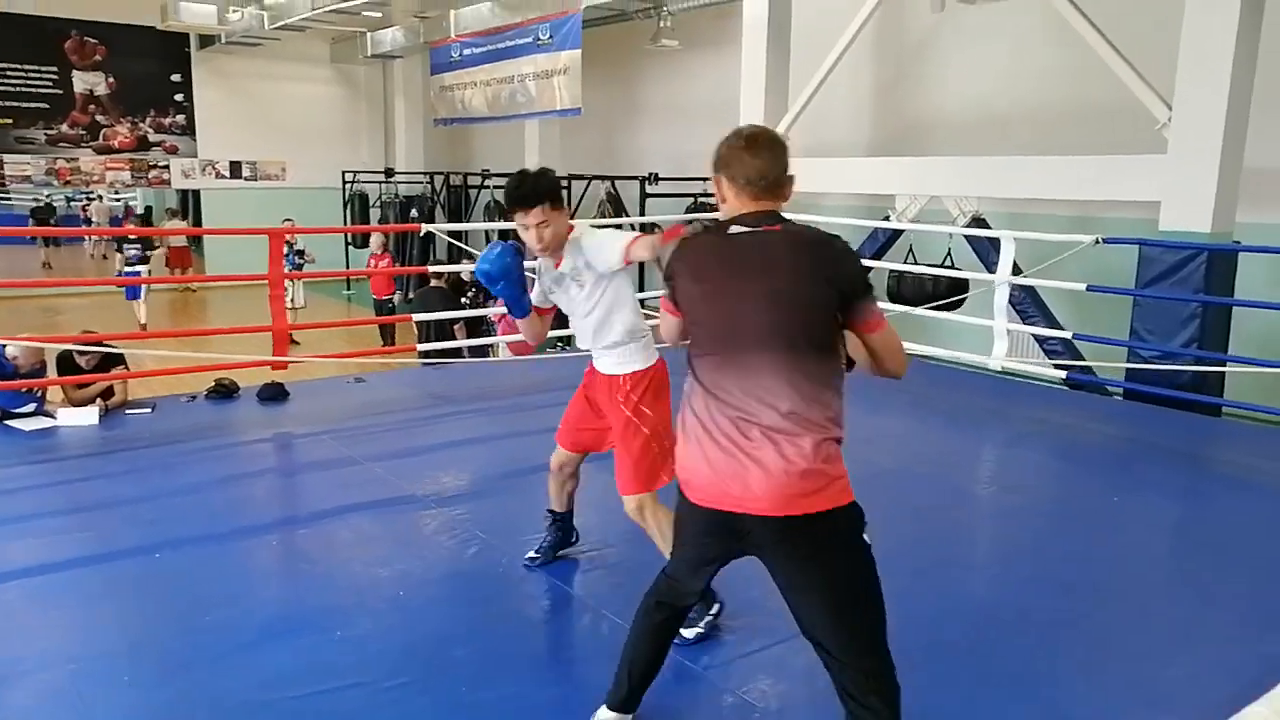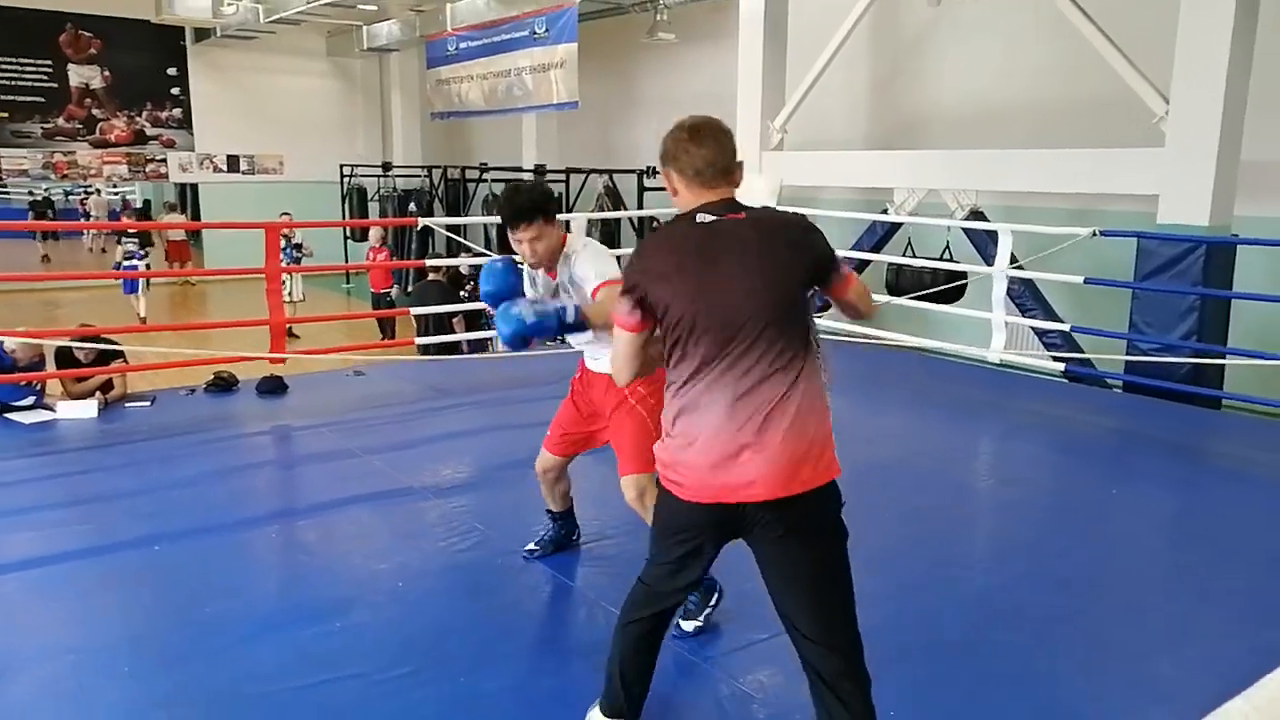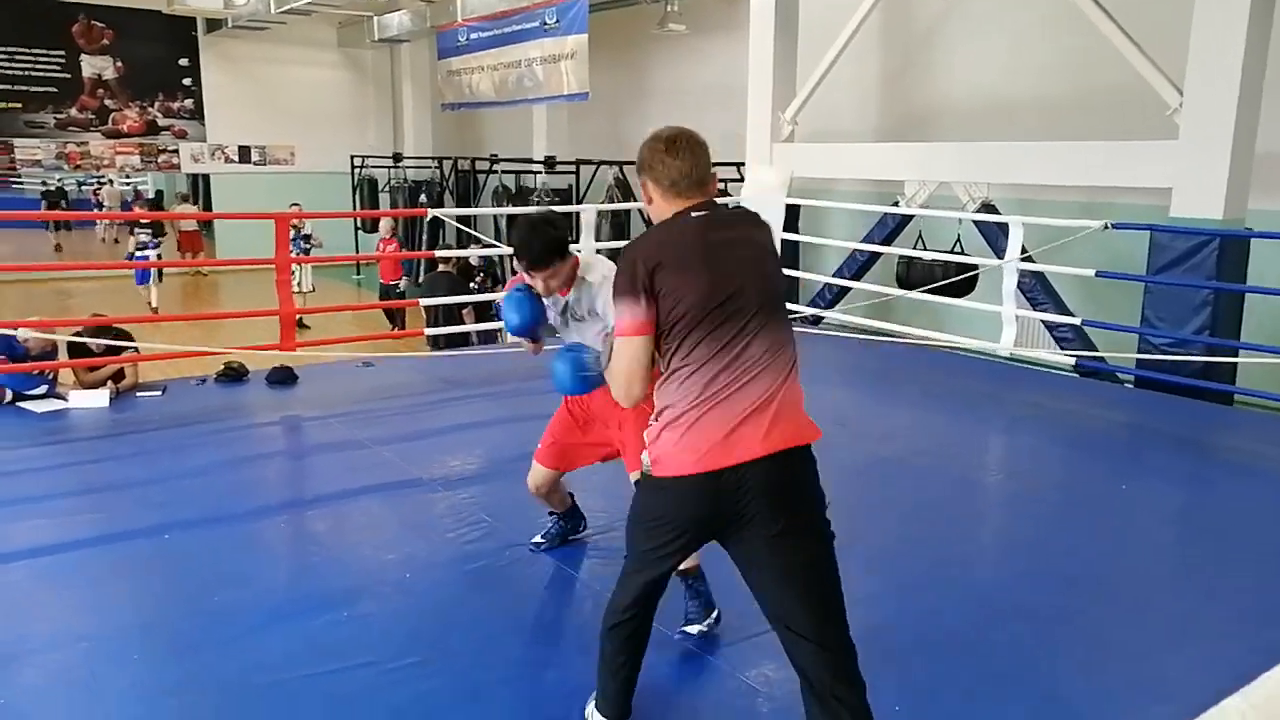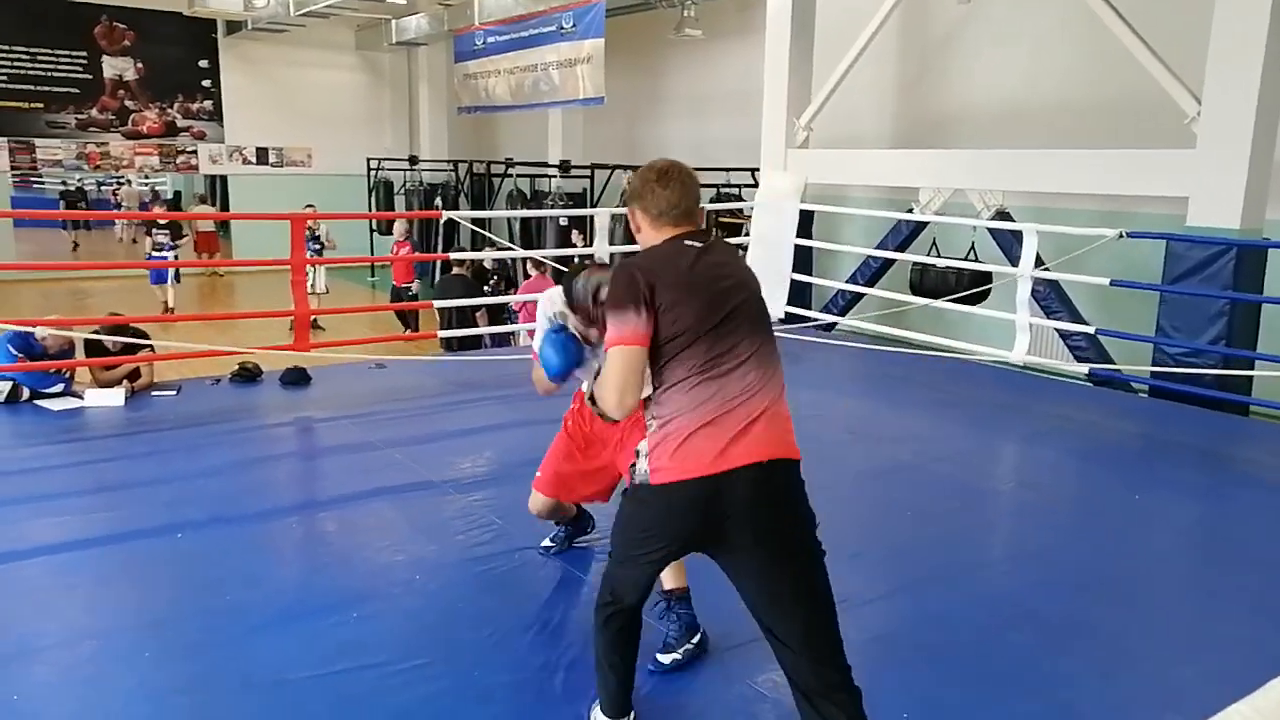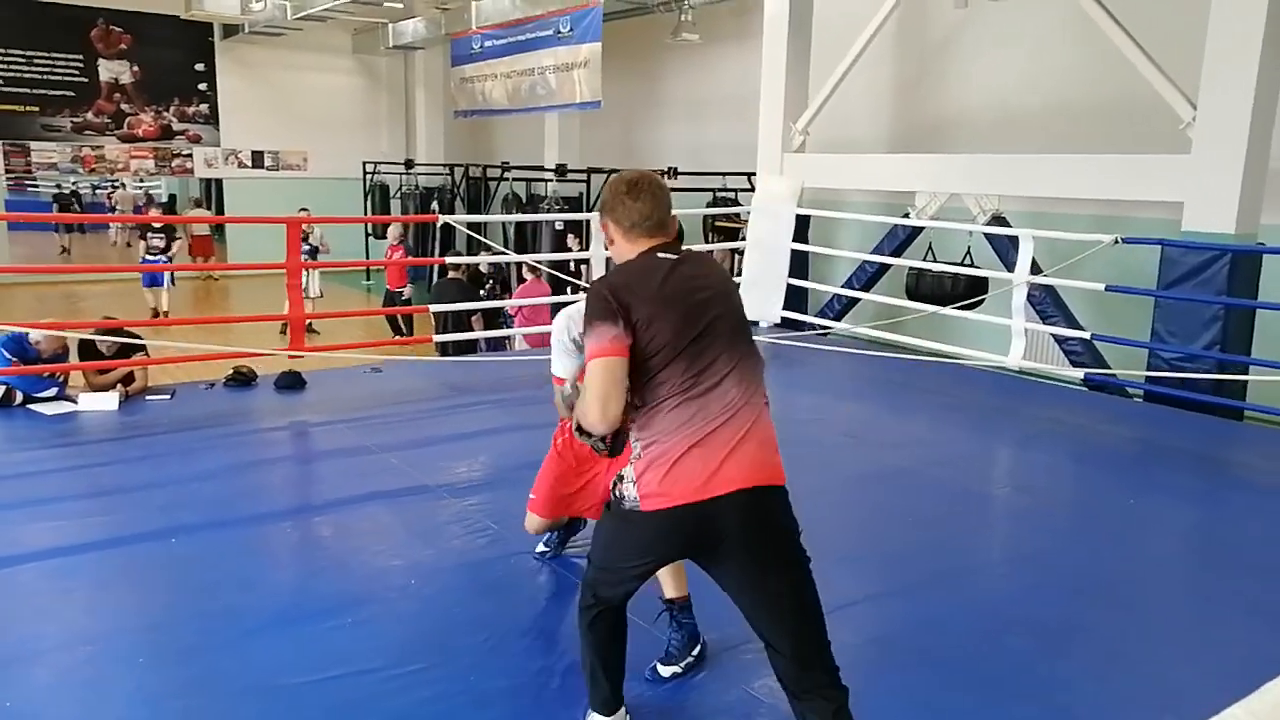
dt=0.1s
person 1, frame 1
left shoulder: (688, 256)
right shoulder: (829, 254)
left elbow: (669, 333)
right elbow: (893, 364)
left hip: (708, 486)
right hip: (805, 498)
left knee: (674, 591)
person 1, frame 2
left shoulder: (651, 256)
right shoulder: (792, 235)
left elbow: (623, 371)
right elbow: (861, 307)
left hip: (694, 478)
right hip: (793, 480)
left knee: (652, 599)
right knee: (837, 666)
person 1, frame 3
left shoulder: (641, 256)
right shoulder: (752, 229)
left elbow: (627, 391)
left hip: (681, 468)
right hip: (778, 460)
left knee: (635, 589)
right knee: (825, 659)
person 1, frame 4
left shoulder: (633, 276)
right shoulder: (732, 262)
left elbow: (619, 399)
left wrist: (596, 385)
left hip: (673, 478)
right hip: (766, 473)
left knee: (617, 596)
person 1, frame 5
left shoulder: (608, 293)
right shoulder: (714, 275)
left elbow: (602, 414)
left wrist: (581, 414)
left hip: (659, 496)
right hip: (753, 491)
left knee: (600, 594)
person 2, frame 1
left shoulder: (594, 242)
right shoulder: (546, 267)
left elbow: (650, 247)
right elbow: (534, 336)
right wrist: (509, 292)
left hip: (636, 378)
right hip: (600, 375)
left knee: (638, 502)
right knee: (563, 461)
left ankle: (700, 594)
right ankle: (561, 531)
person 2, frame 2
left shoulder: (587, 255)
right shoulder: (529, 264)
left elbow: (616, 313)
right elbow: (532, 327)
left wrist: (569, 317)
right wrist: (506, 299)
left hip: (632, 377)
right hip: (592, 376)
left knee: (637, 490)
right knee: (549, 464)
left ankle: (700, 585)
right ankle: (563, 529)
person 2, frame 3
left shoulder: (604, 278)
right shoulder: (536, 281)
right elbow: (533, 349)
left wrist: (600, 360)
right wrist: (522, 325)
right hip: (584, 390)
right knee: (539, 481)
left ankle: (698, 593)
right ankle: (569, 521)
person 2, frame 4
right shoulder: (551, 306)
right elbow: (543, 385)
right wrist: (554, 365)
left hip: (640, 414)
right hip: (588, 411)
right knee: (541, 505)
left ankle: (682, 619)
right ankle: (576, 520)
person 2, frame 5
right shoulder: (571, 322)
right elbow: (567, 407)
right wrist: (585, 386)
right knee: (536, 522)
left ankle: (684, 628)
right ankle: (567, 520)
